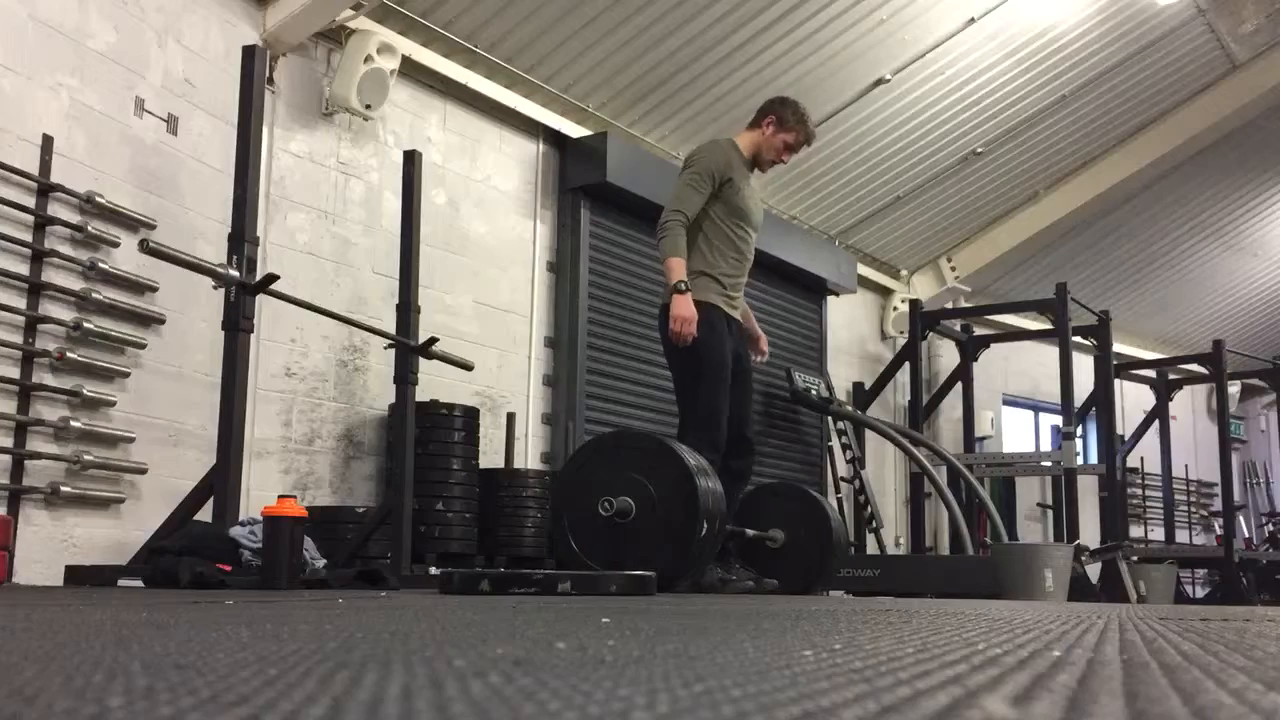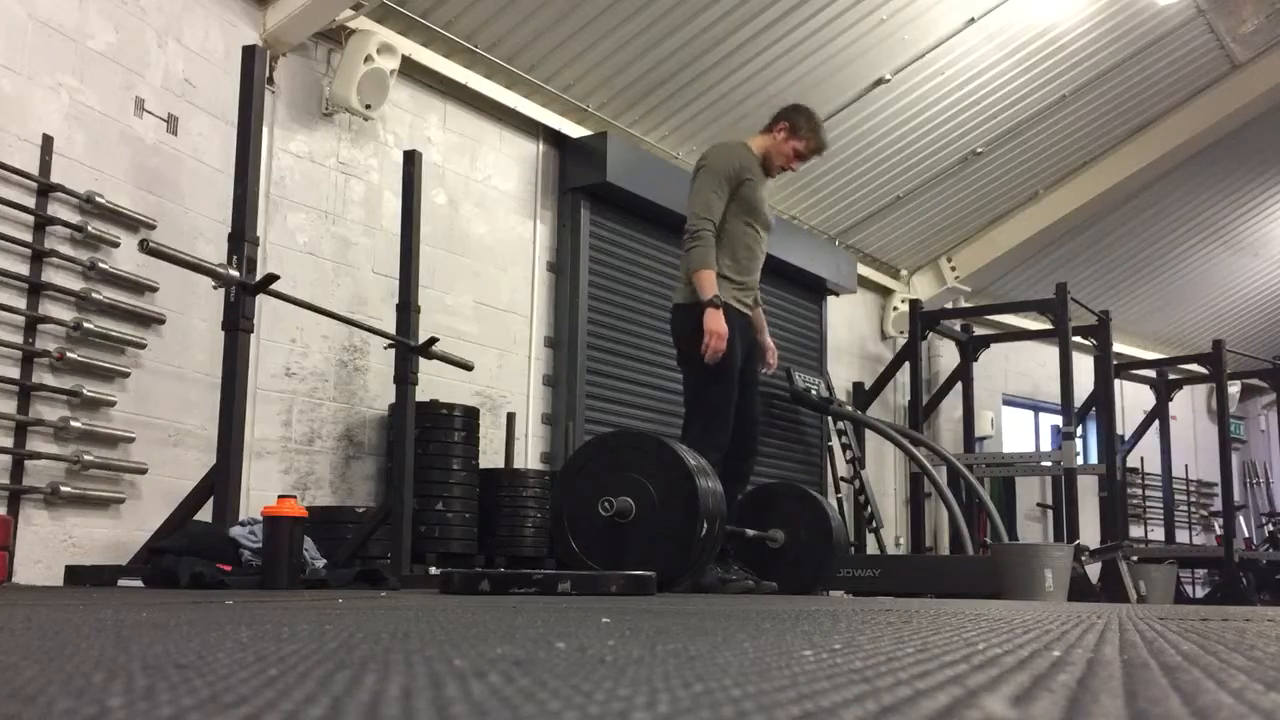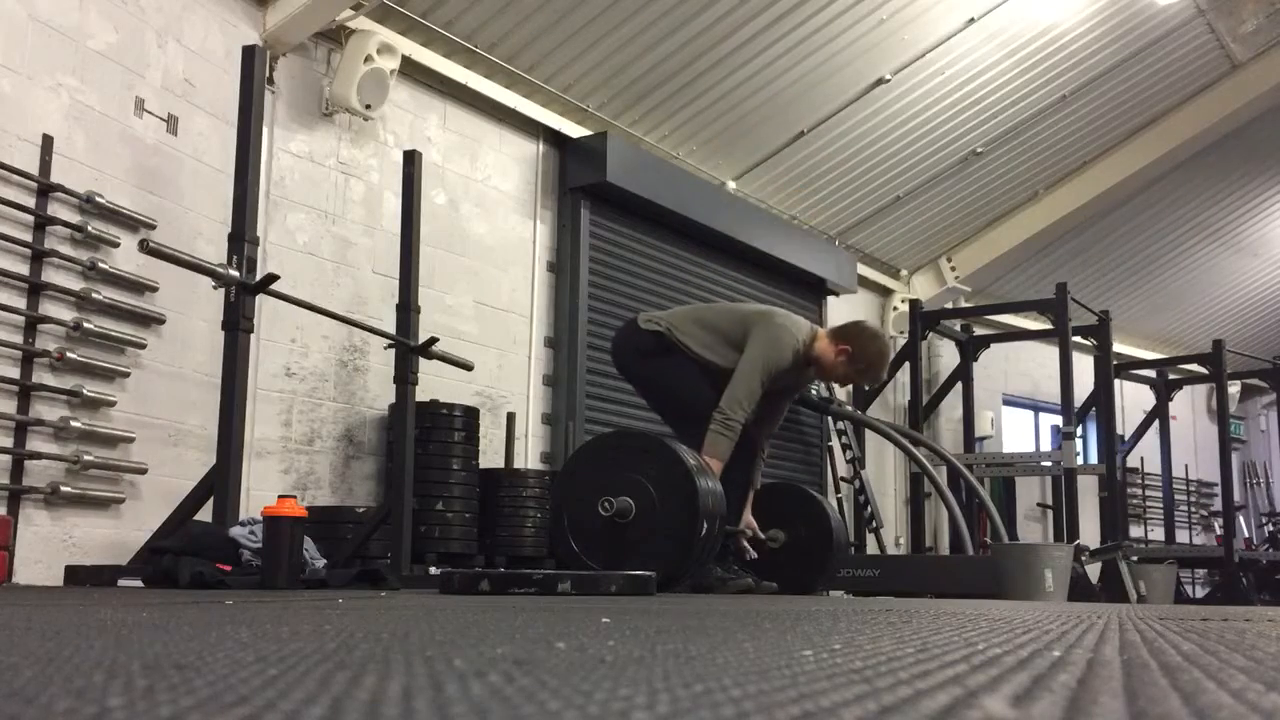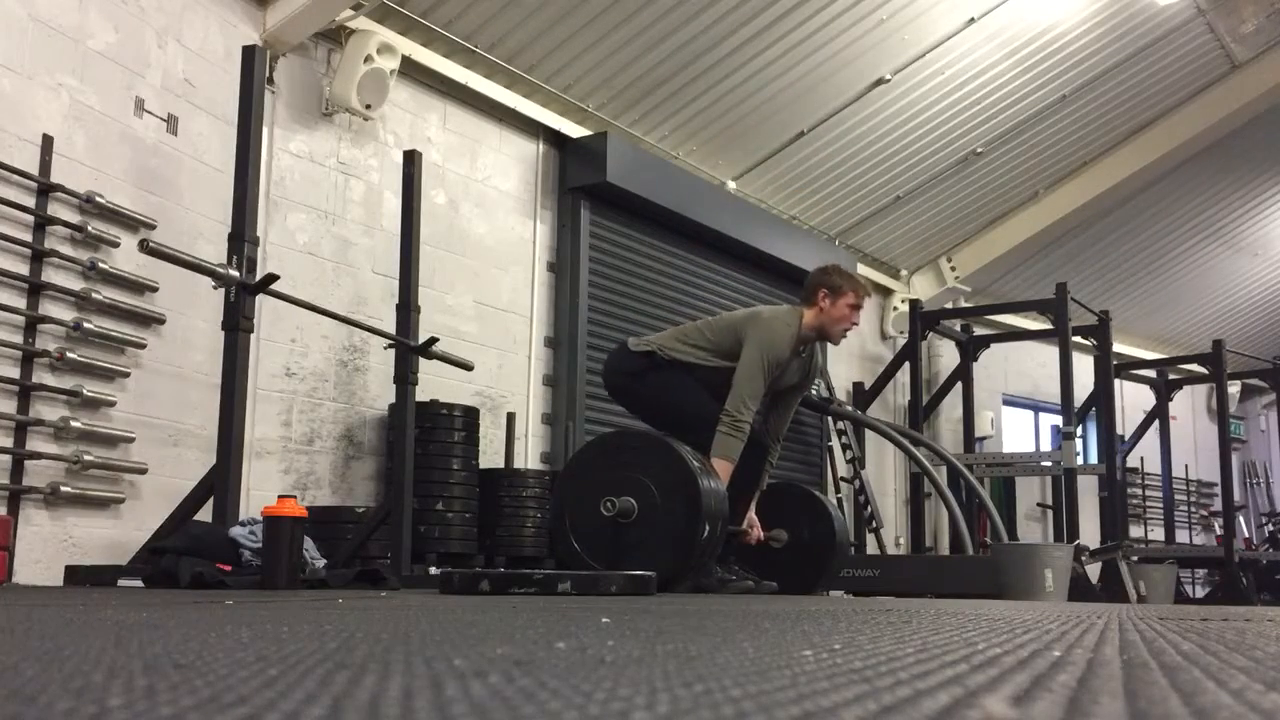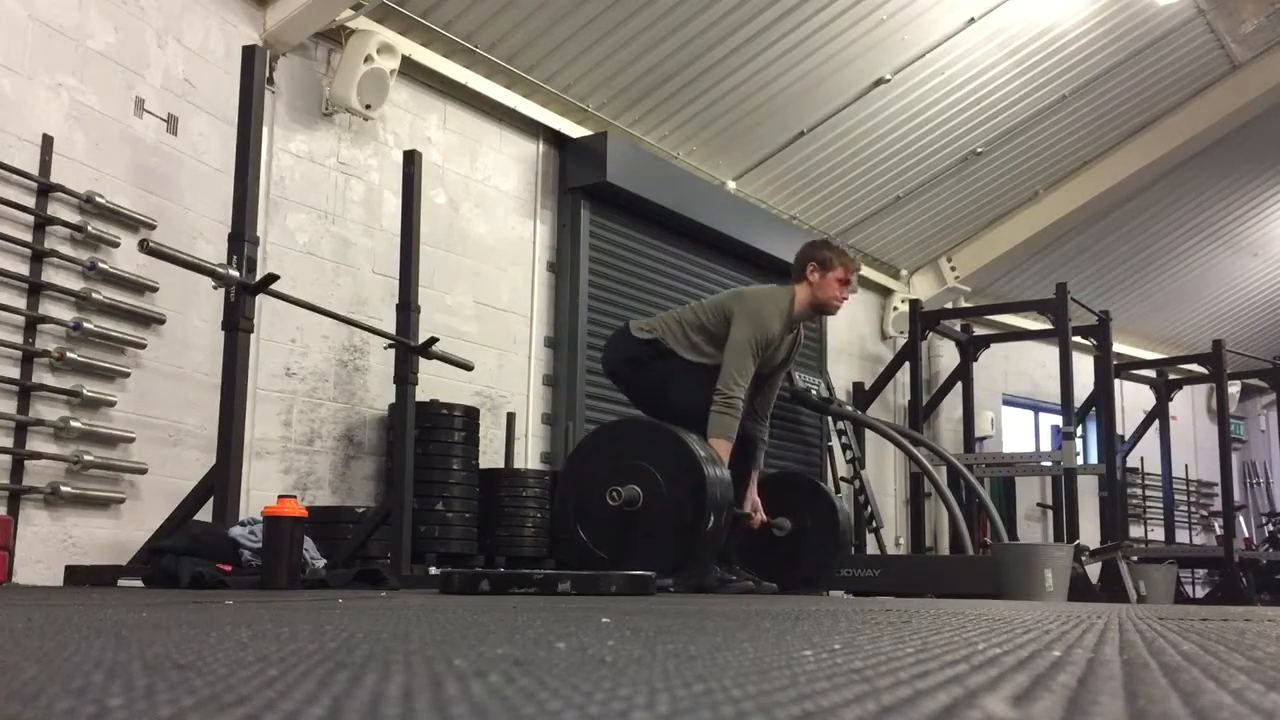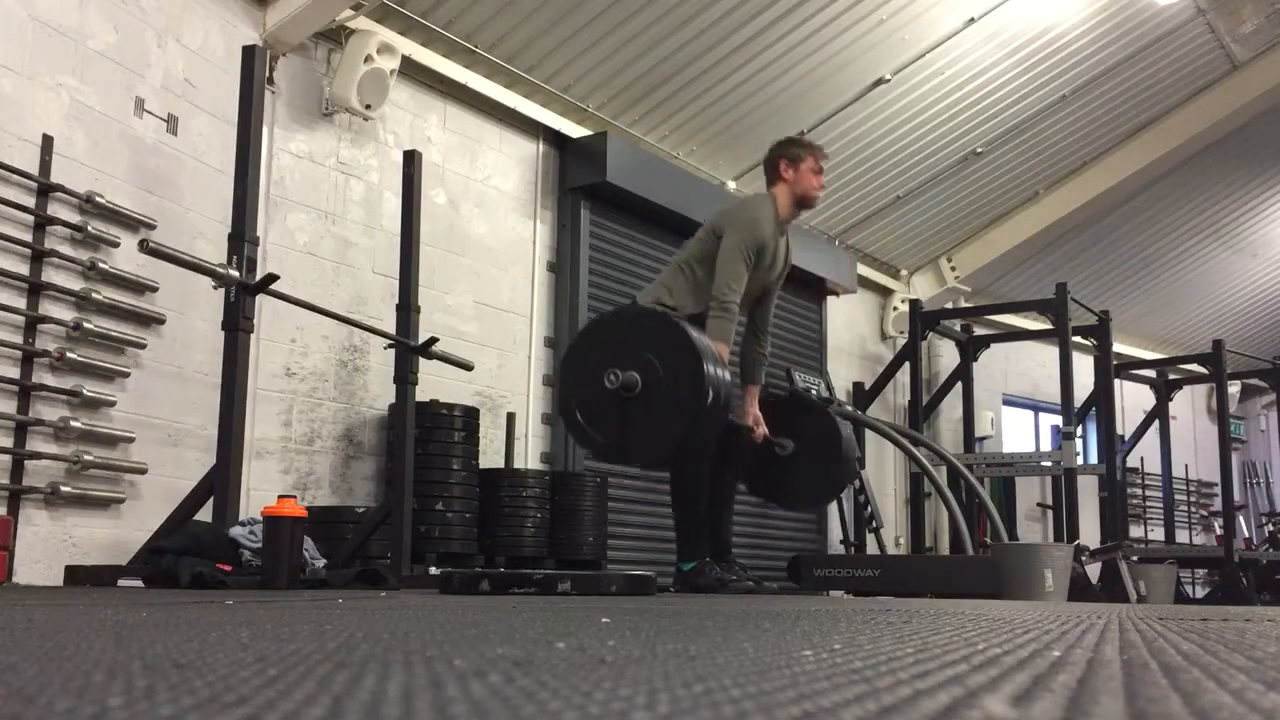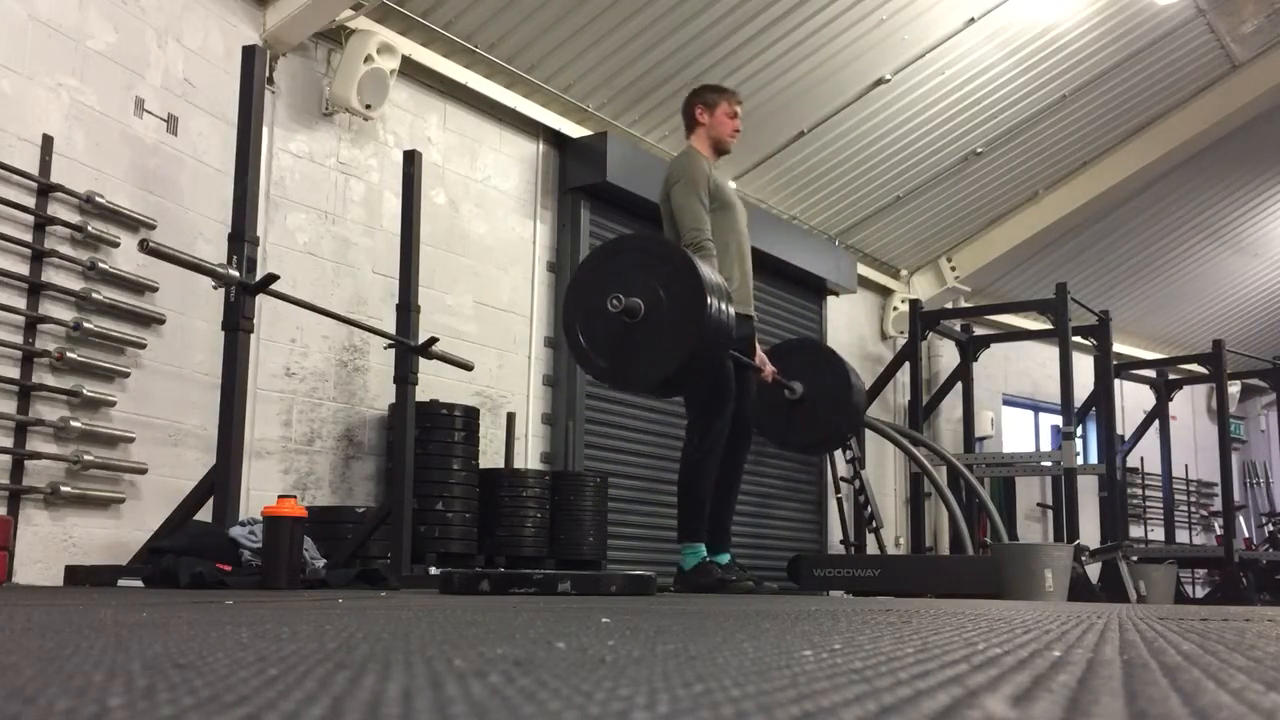
dt=0.7s
person 1, frame 1
left shoulder: (747, 185)
right shoulder: (715, 156)
right elbow: (672, 224)
left wrist: (750, 322)
right wrist: (680, 290)
left hip: (725, 321)
right hip: (695, 316)
left knee: (738, 443)
right knee: (704, 438)
left ankle: (718, 555)
person 1, frame 2
left shoulder: (762, 182)
right shoulder: (727, 159)
right elbow: (700, 234)
left wrist: (762, 333)
right wrist: (714, 308)
left hip: (733, 322)
right hip: (706, 316)
left knee: (742, 445)
right knee: (708, 440)
left ankle: (716, 554)
person 1, frame 3
left shoulder: (802, 367)
right shoulder: (782, 340)
left elbow: (759, 436)
right elbow: (729, 416)
left wrist: (742, 509)
left hip: (679, 354)
right hip: (646, 344)
left knee: (741, 444)
right knee: (711, 436)
left ankle: (719, 558)
person 1, frame 4
left shoulder: (809, 361)
right shoulder: (772, 330)
left elbow: (770, 437)
right elbow: (736, 418)
left wrist: (746, 509)
left hip: (676, 376)
right hip: (638, 366)
left knee: (753, 446)
right knee: (718, 438)
left ankle: (717, 560)
right ankle: (695, 565)
person 1, frame 5
left shoulder: (793, 336)
right shoulder: (762, 308)
left elbow: (758, 416)
right elbow: (728, 397)
left wrist: (749, 490)
left hip: (673, 363)
right hip: (638, 352)
left knee: (741, 441)
right knee: (712, 436)
left ankle: (719, 559)
right ankle: (695, 564)
person 1, frame 6
left shoulder: (782, 245)
right shoulder: (750, 218)
left elbow: (759, 330)
right elbow: (724, 305)
left wrist: (751, 404)
left knee: (730, 440)
right knee: (697, 434)
left ankle: (720, 559)
right ankle: (693, 565)
person 1, frame 7
left shoulder: (715, 180)
right shoulder: (689, 167)
right elbow: (698, 245)
left wrist: (754, 342)
left hip: (736, 324)
left knee: (736, 437)
right knee: (710, 430)
left ankle: (718, 555)
right ankle: (694, 561)
